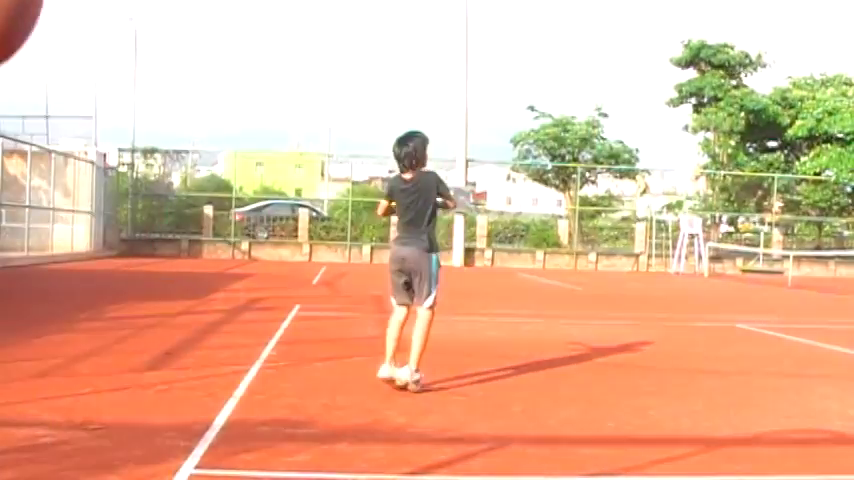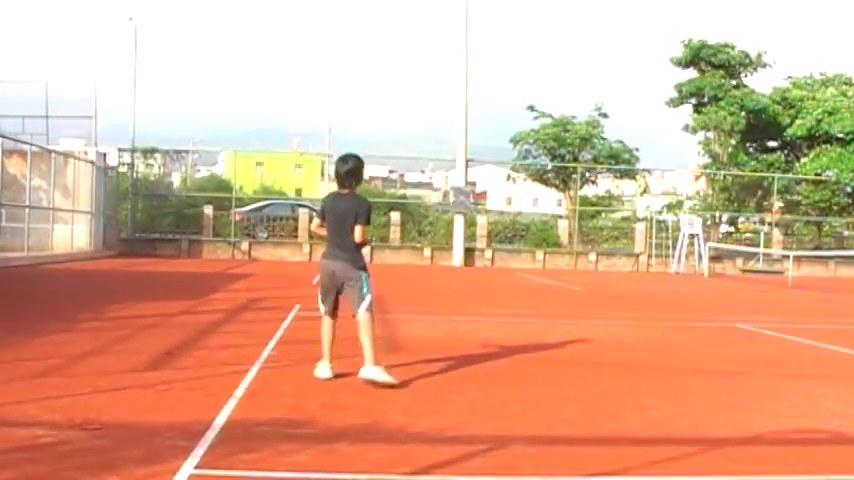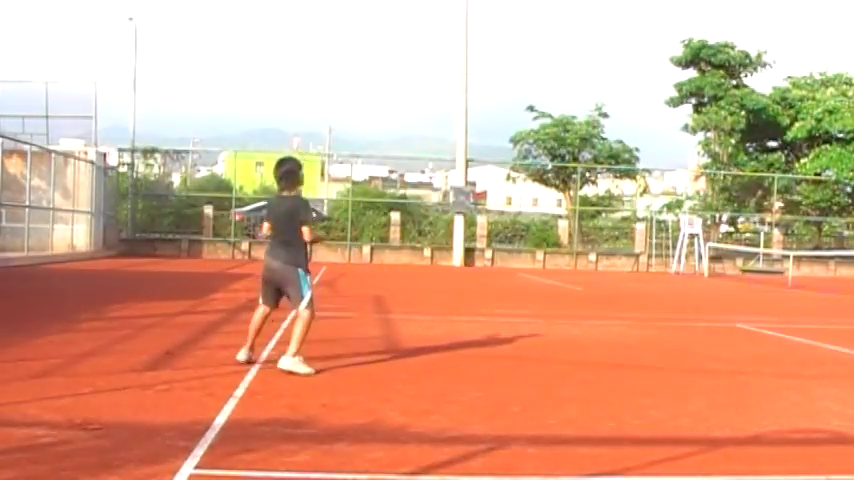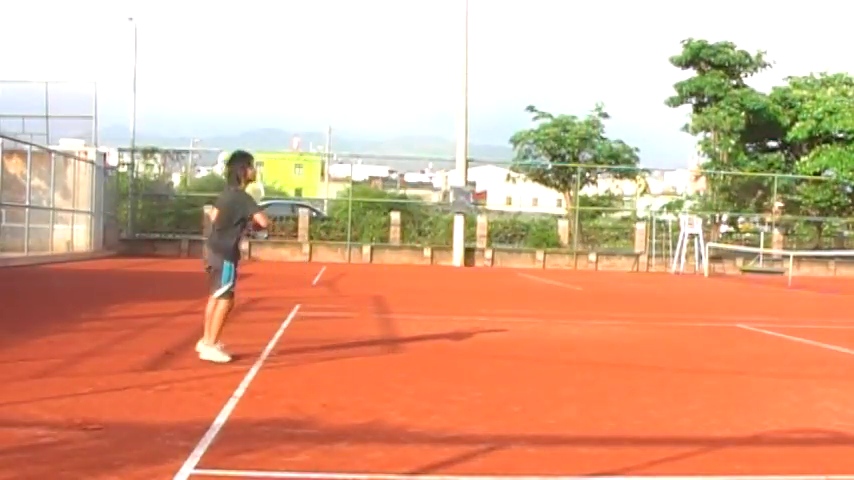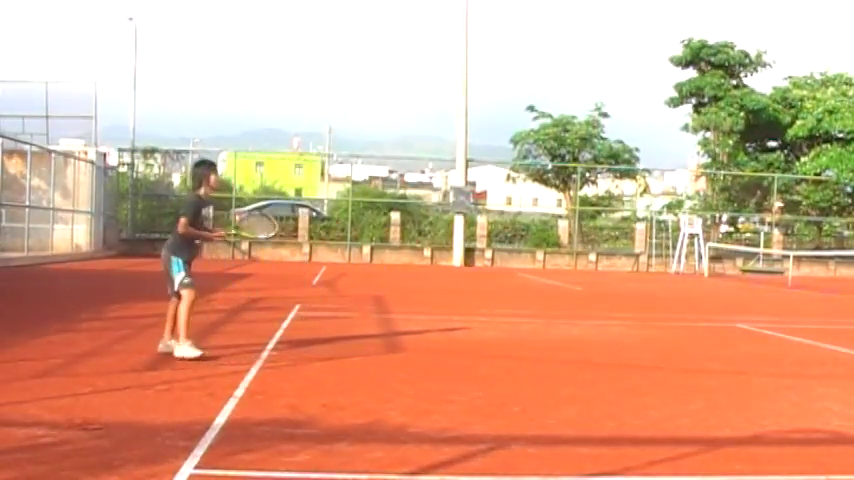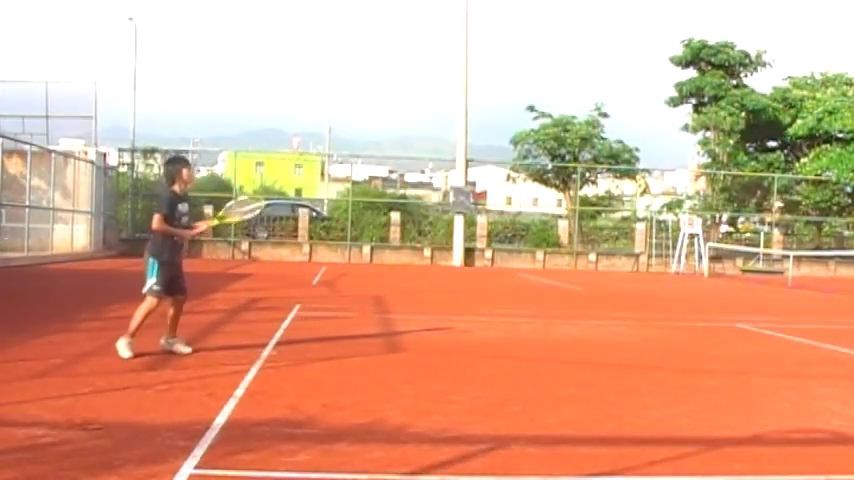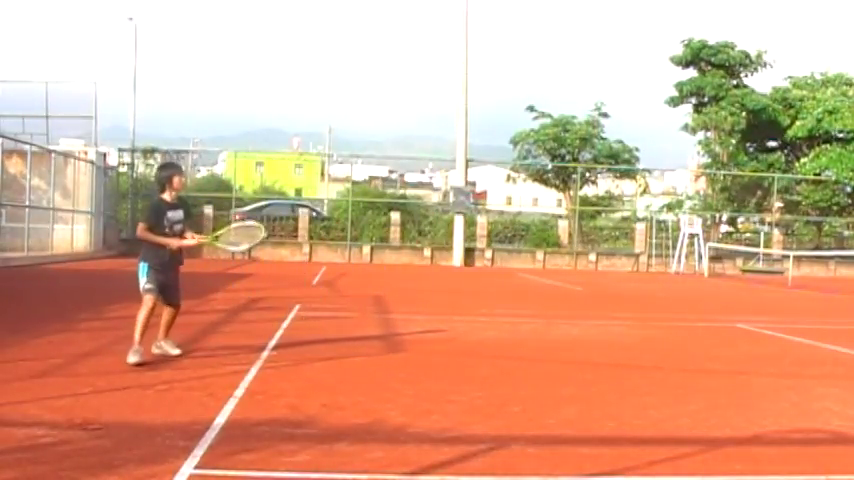
dt=0.4s
person 1, frame 1
left shoulder: (394, 184)
right shoulder: (431, 179)
left elbow: (381, 212)
right elbow: (451, 204)
left hip: (399, 251)
right hip: (423, 253)
left knee: (400, 309)
right knee: (425, 311)
left ankle: (389, 365)
right ankle: (410, 369)
person 1, frame 2
left shoulder: (329, 199)
right shoulder: (362, 203)
left elbow: (315, 227)
right elbow: (360, 238)
right wrist: (367, 242)
left hip: (328, 263)
right hip: (351, 267)
left knee: (327, 314)
right knee: (364, 317)
left ankle: (325, 364)
right ankle: (370, 366)
person 1, frame 3
left shoulder: (274, 202)
right shoulder: (301, 204)
left elbow: (266, 232)
right elbow: (307, 237)
right wrist: (317, 237)
left hip: (271, 261)
right hip: (291, 266)
left knee: (265, 307)
right knee: (306, 312)
left ankle: (245, 350)
right ankle: (291, 357)
person 1, frame 4
left shoulder: (227, 192)
right shoulder: (243, 198)
left elbow: (213, 217)
right elbow: (263, 222)
right wrist: (265, 219)
left hip: (214, 249)
right hip: (223, 254)
left knee: (217, 296)
right knee: (226, 301)
left ankle: (207, 341)
right ankle: (209, 347)
person 1, frame 5
left shoulder: (204, 200)
right shoulder: (193, 200)
right elbow: (182, 228)
left wrist: (212, 233)
right wrist: (206, 235)
left hip: (184, 256)
right hip: (175, 255)
left knee: (178, 298)
right knee: (188, 294)
left ankle: (167, 340)
right ankle: (182, 341)
person 1, frame 6
left shoulder: (183, 197)
right shoulder: (168, 197)
right elbow: (156, 225)
left wrist: (196, 227)
right wrist: (181, 233)
left hip: (173, 257)
right hip: (157, 257)
left knee: (180, 296)
right knee: (152, 300)
left ankle: (170, 339)
right ankle: (127, 338)
person 1, frame 7
left shoulder: (182, 204)
right shoulder: (155, 205)
right elbow: (140, 232)
left wrist: (190, 237)
right wrist: (168, 242)
left hip: (171, 265)
right hip: (150, 263)
left knee: (174, 305)
right knee: (150, 301)
left ankle: (162, 342)
right ankle: (136, 348)
